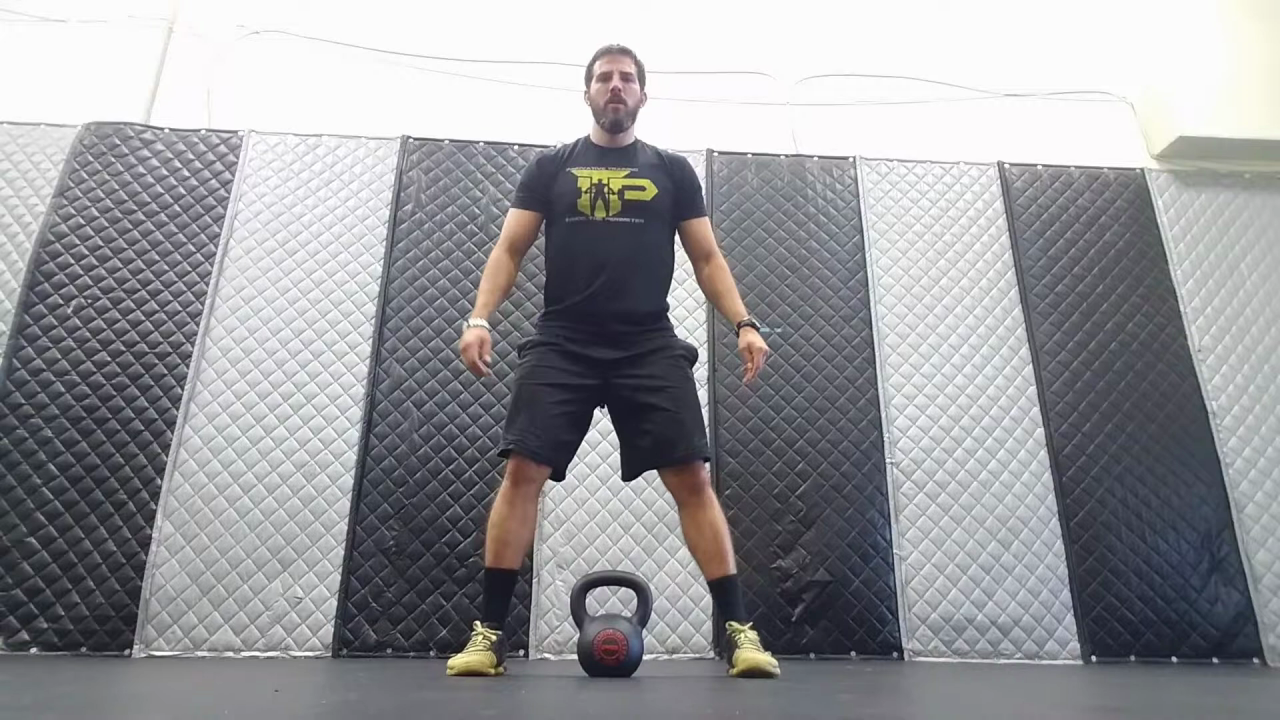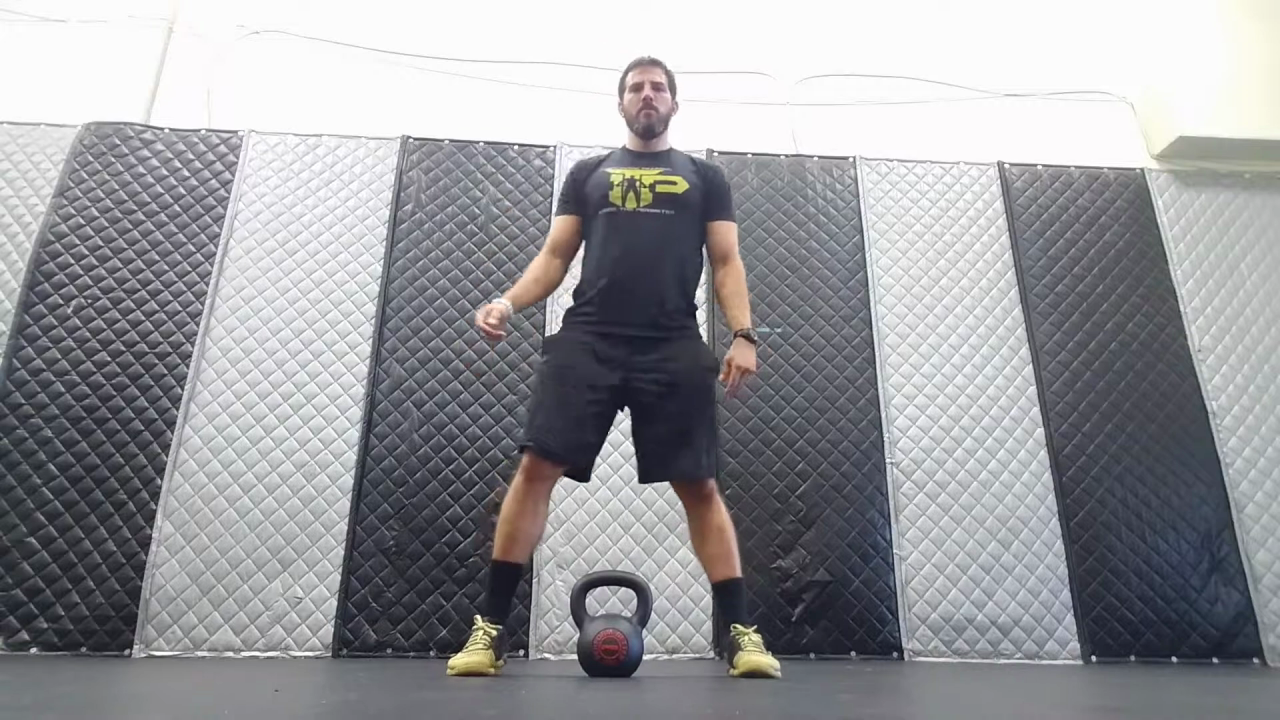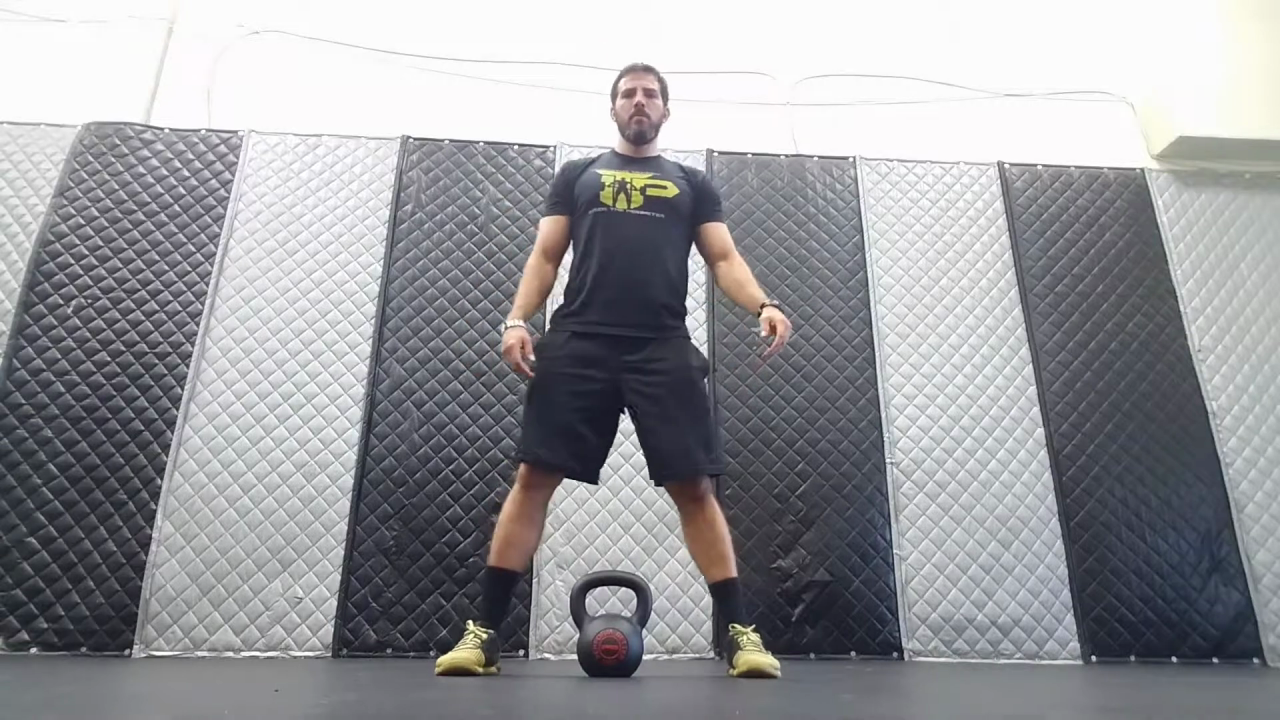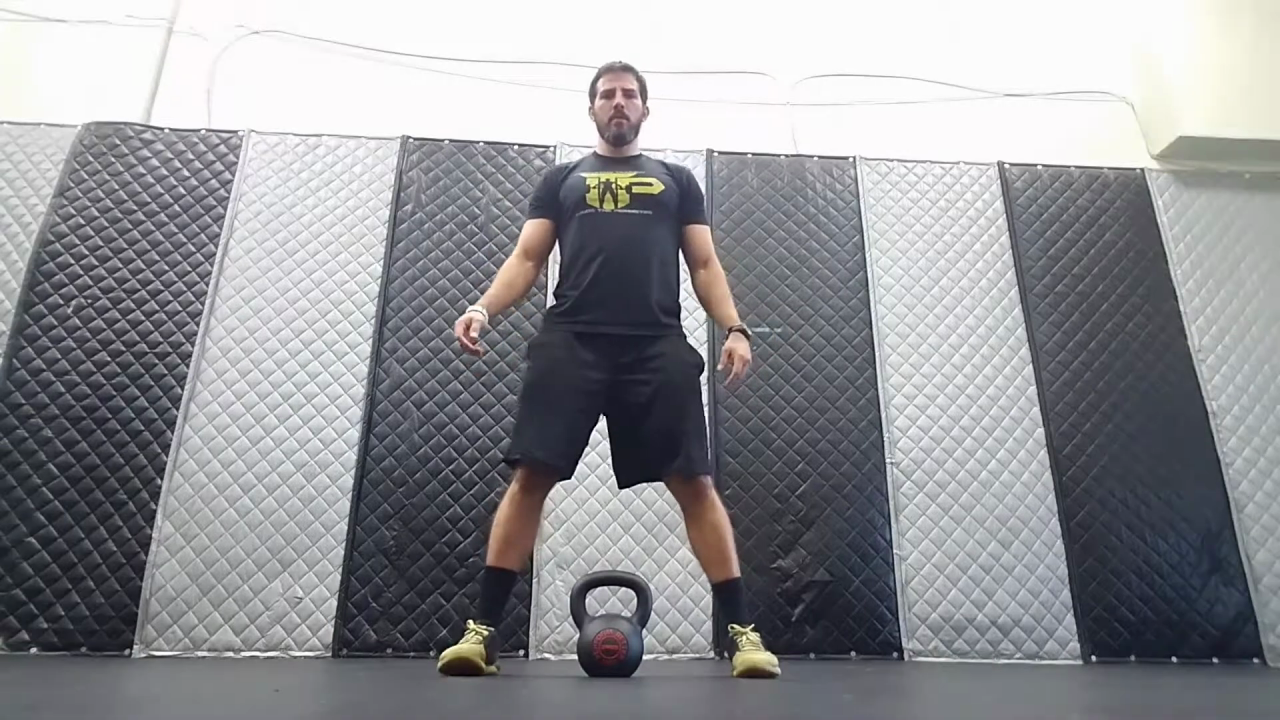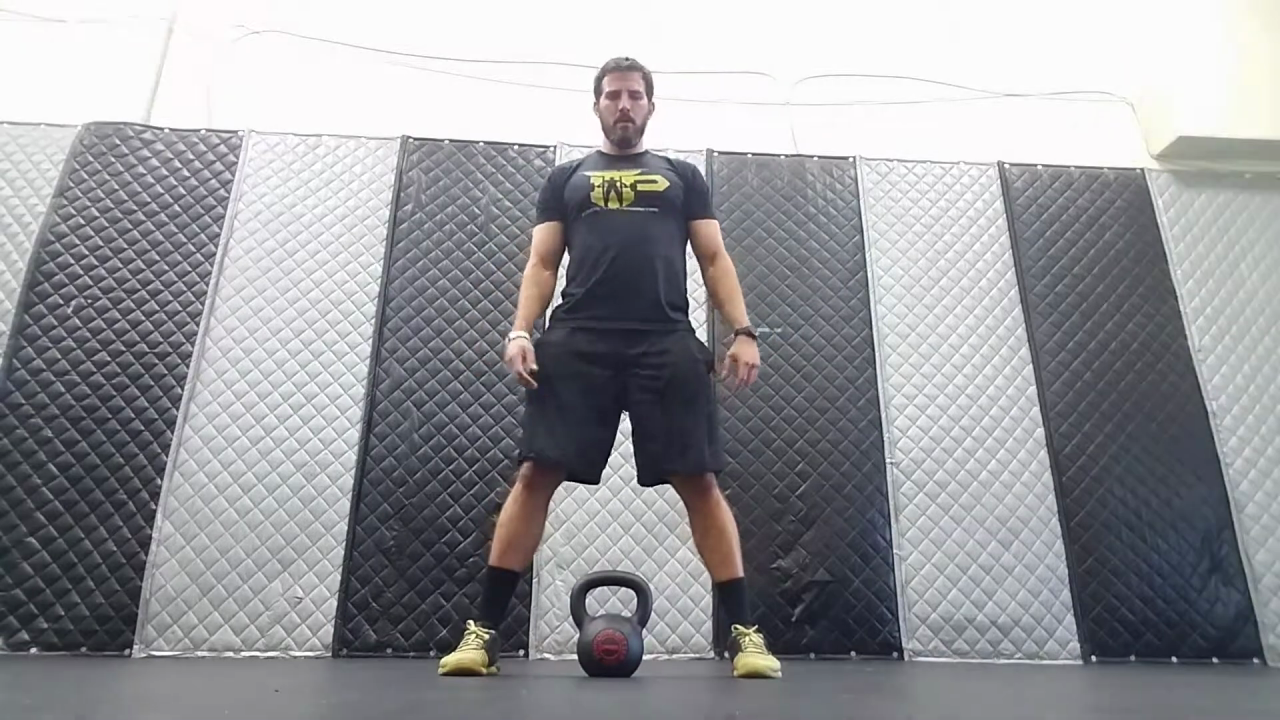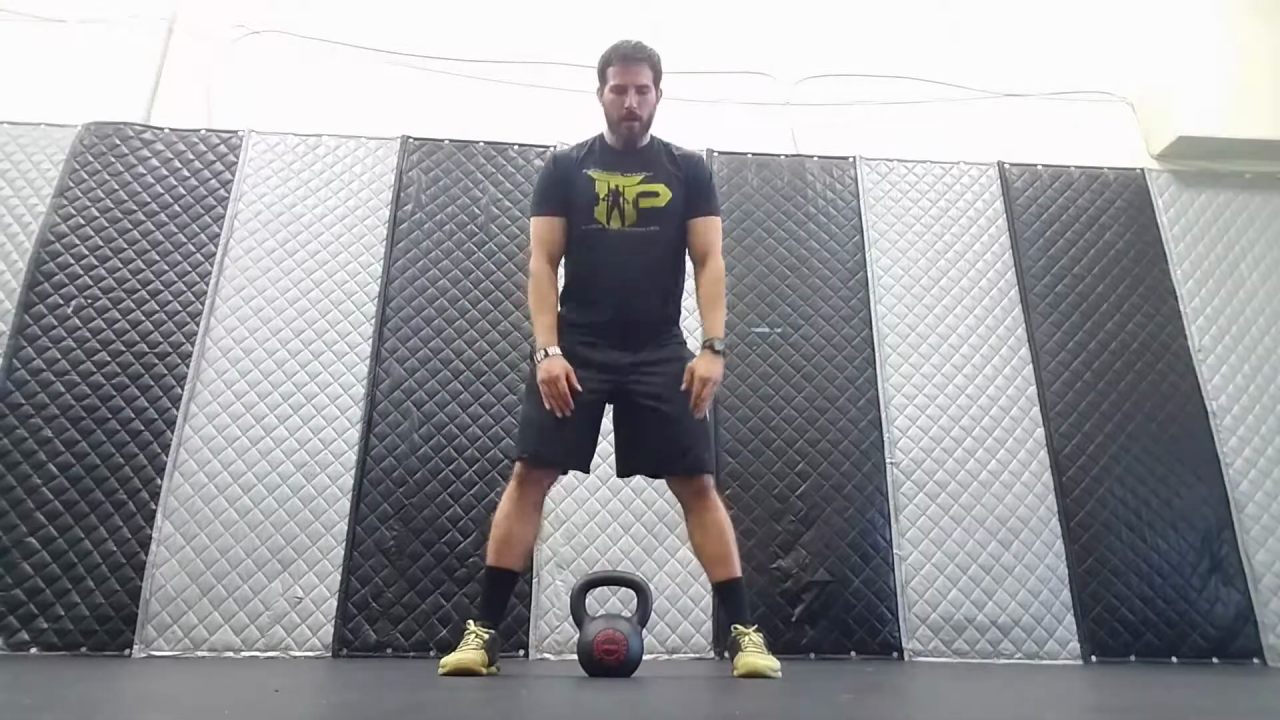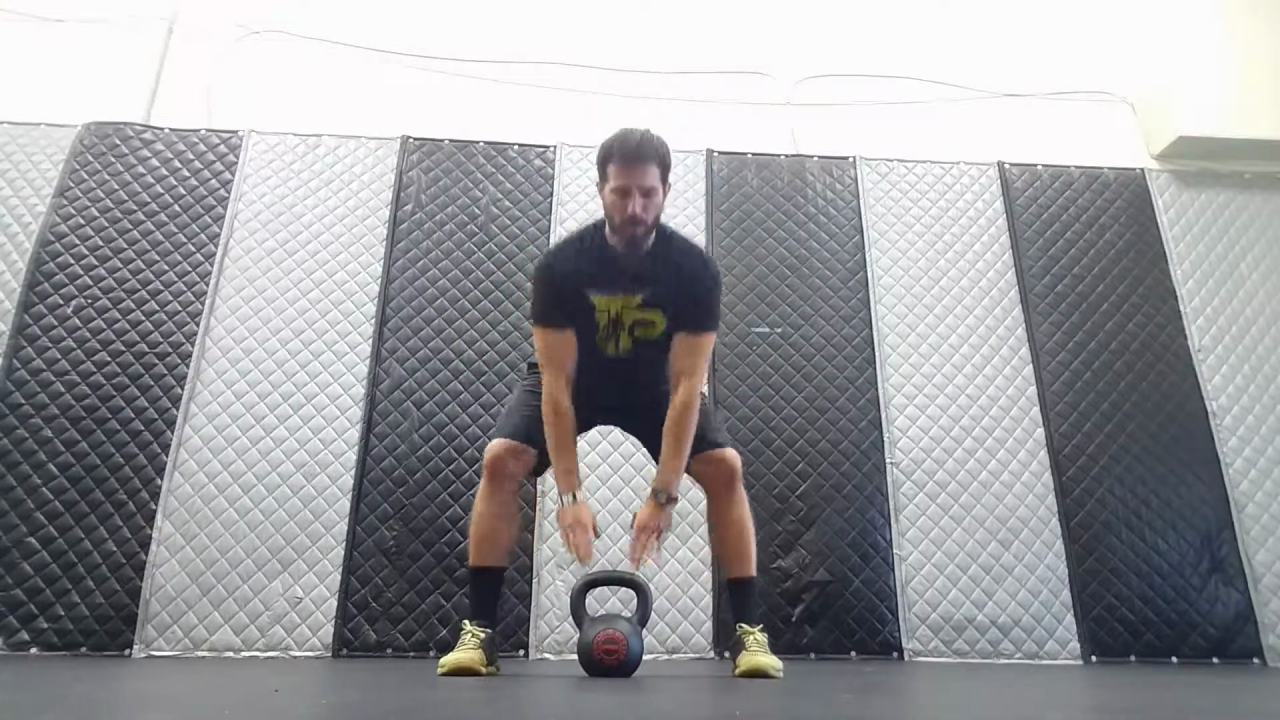
dt=0.3s
person 1, frame 1
left shoulder: (672, 170)
right shoulder: (551, 167)
left elbow: (707, 257)
right elbow: (509, 250)
left wrist: (744, 324)
right wrist: (479, 317)
left hip: (649, 347)
right hip: (562, 346)
left knee: (692, 477)
right knee: (522, 471)
left ankle: (737, 629)
right ankle: (489, 632)
person 1, frame 2
left shoulder: (704, 176)
right shoulder: (588, 172)
left elbow: (726, 262)
right elbow: (555, 255)
left wrist: (743, 335)
right wrist: (506, 302)
left hip: (672, 348)
right hip: (588, 341)
left knee: (699, 487)
right knee: (537, 467)
left ankle: (740, 631)
right ankle: (490, 627)
person 1, frame 3
left shoulder: (692, 183)
right shoulder: (577, 174)
left elbow: (725, 258)
right elbow: (545, 256)
left wrist: (763, 306)
right wrist: (517, 319)
left hip: (662, 349)
right hip: (577, 345)
left knee: (693, 487)
right knee: (534, 477)
left ankle: (739, 630)
right ankle: (482, 631)
person 1, frame 4
left shoulder: (676, 179)
right shoulder: (560, 179)
left elbow: (704, 263)
right elbow: (526, 257)
left wrist: (734, 328)
right wrist: (482, 307)
left hip: (658, 348)
right hip: (570, 344)
left knee: (694, 484)
right knee: (531, 477)
left ankle: (741, 629)
right ankle: (482, 629)
person 1, frame 5
left shoulder: (682, 175)
right shoulder: (567, 177)
left elbow: (715, 260)
right elbow: (541, 264)
left wrist: (743, 331)
right wrist: (521, 330)
left hip: (666, 344)
right hip: (577, 342)
left knee: (699, 483)
right knee: (537, 476)
left ankle: (744, 632)
right ankle: (483, 631)
person 1, frame 6
left shoulder: (687, 170)
right shoulder: (565, 167)
left elbow: (709, 261)
right elbow: (542, 262)
left wrist: (712, 347)
right wrist: (548, 349)
left hip: (659, 352)
right hip: (576, 347)
left knee: (696, 484)
right knee: (530, 475)
left ankle: (743, 631)
right ankle: (483, 631)
person 1, frame 7
left shoulder: (695, 270)
right shoulder: (561, 265)
left elbow: (687, 387)
right elbow: (556, 386)
left wrist: (662, 495)
right wrist: (570, 496)
left hip: (654, 385)
right hip: (574, 378)
left knee: (724, 468)
right knee: (502, 461)
left ankle: (748, 631)
right ankle: (480, 630)
